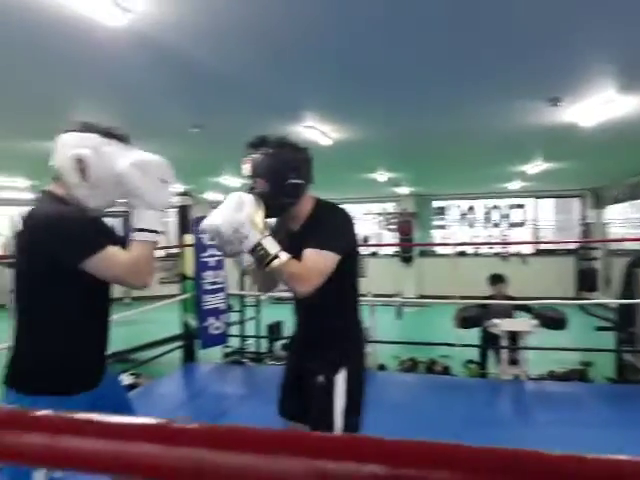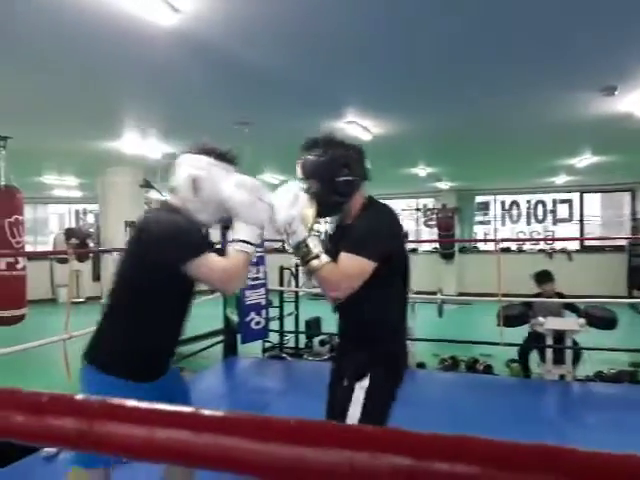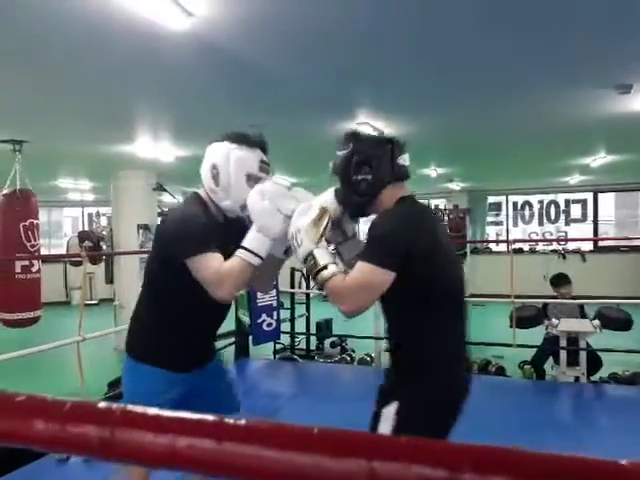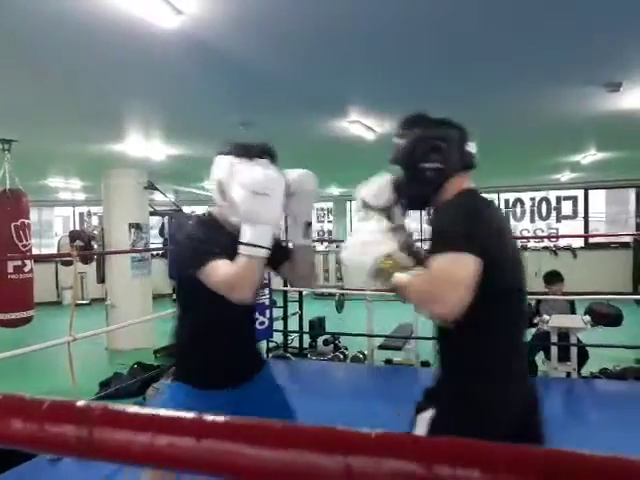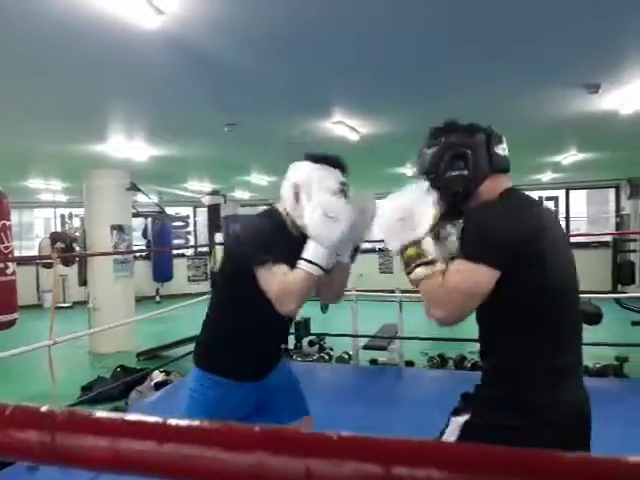
dt=0.3s
person 1, frame 1
left shoulder: (78, 218)
right shoulder: (55, 221)
left elbow: (128, 267)
right elbow: (137, 276)
left wrist: (143, 208)
right wrist: (150, 207)
left hip: (91, 377)
right hip: (44, 390)
person 1, frame 2
left shoulder: (183, 227)
right shoulder: (166, 228)
left elbow: (221, 274)
right elbow: (230, 280)
left wrist: (247, 223)
right wrist: (248, 223)
left hip: (154, 368)
right hip: (116, 374)
person 1, frame 3
left shoulder: (233, 222)
right shoulder: (184, 220)
left elbow: (260, 282)
right elbow: (223, 287)
left wrist: (281, 236)
right wrist: (263, 232)
left hip: (200, 357)
right hip: (154, 363)
person 1, frame 4
left shoulder: (256, 231)
right shoulder: (194, 239)
left elbow: (304, 277)
right elbow: (241, 290)
left wrist: (301, 221)
right wrist: (260, 226)
left hip: (250, 373)
right hip: (197, 384)
person 1, frame 5
left shoulder: (303, 236)
right shoulder: (256, 231)
left elbow: (330, 294)
right elbow: (287, 302)
left wrist: (349, 242)
right wrist: (321, 243)
left hip: (268, 366)
right hip: (222, 374)
person 2, frame 1
left shoulder: (331, 220)
right shoulder: (283, 226)
left elbow: (304, 282)
right elbow: (265, 284)
left wrist: (255, 239)
right wrist: (238, 248)
left hip: (336, 349)
right hip: (306, 342)
right knee: (300, 427)
person 2, frame 2
left shoulder: (377, 221)
right shoulder: (348, 222)
left elbow: (338, 286)
right elbow: (327, 271)
left wrist: (302, 236)
right wrist: (298, 232)
left hip: (375, 354)
right hip: (354, 347)
person 2, frame 3
left shoulder: (396, 224)
right shoulder: (417, 218)
left elbow: (350, 300)
right elbow: (375, 279)
left wrist: (309, 250)
right wrist: (342, 237)
left hip: (421, 380)
person 2, frame 4
left shoulder: (458, 215)
right shoulder: (480, 211)
left elbow: (443, 304)
right elbow: (438, 277)
left wrist: (385, 263)
right wrist: (392, 230)
left hip: (471, 394)
person 2, frame 5
left shoulder: (491, 218)
right shoulder: (536, 214)
left elbow: (446, 308)
left wrist: (413, 243)
right wrist: (438, 238)
left hip: (514, 408)
